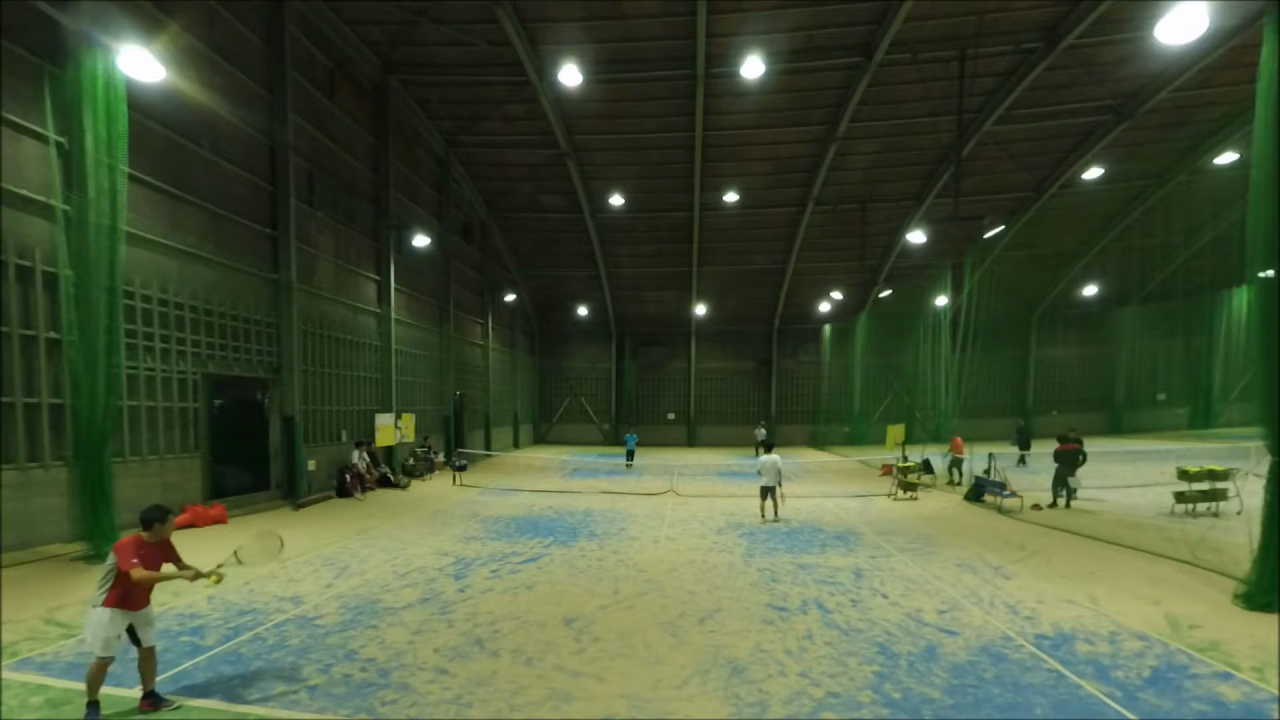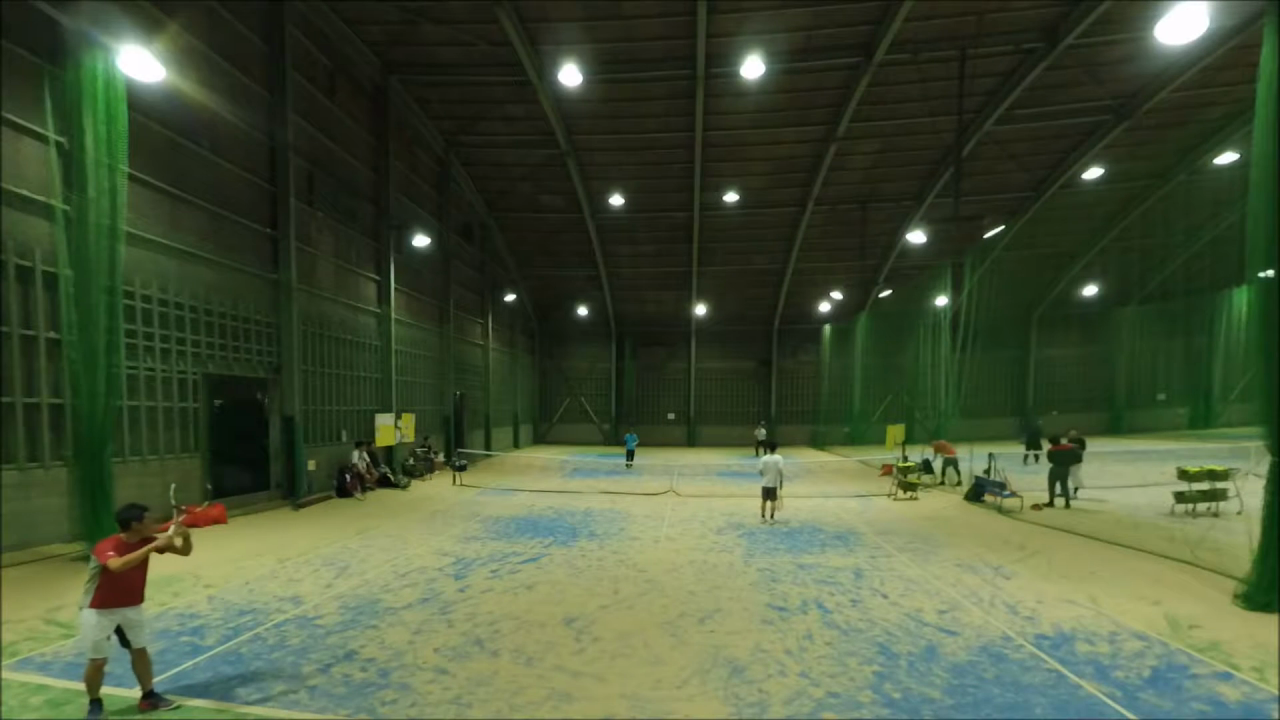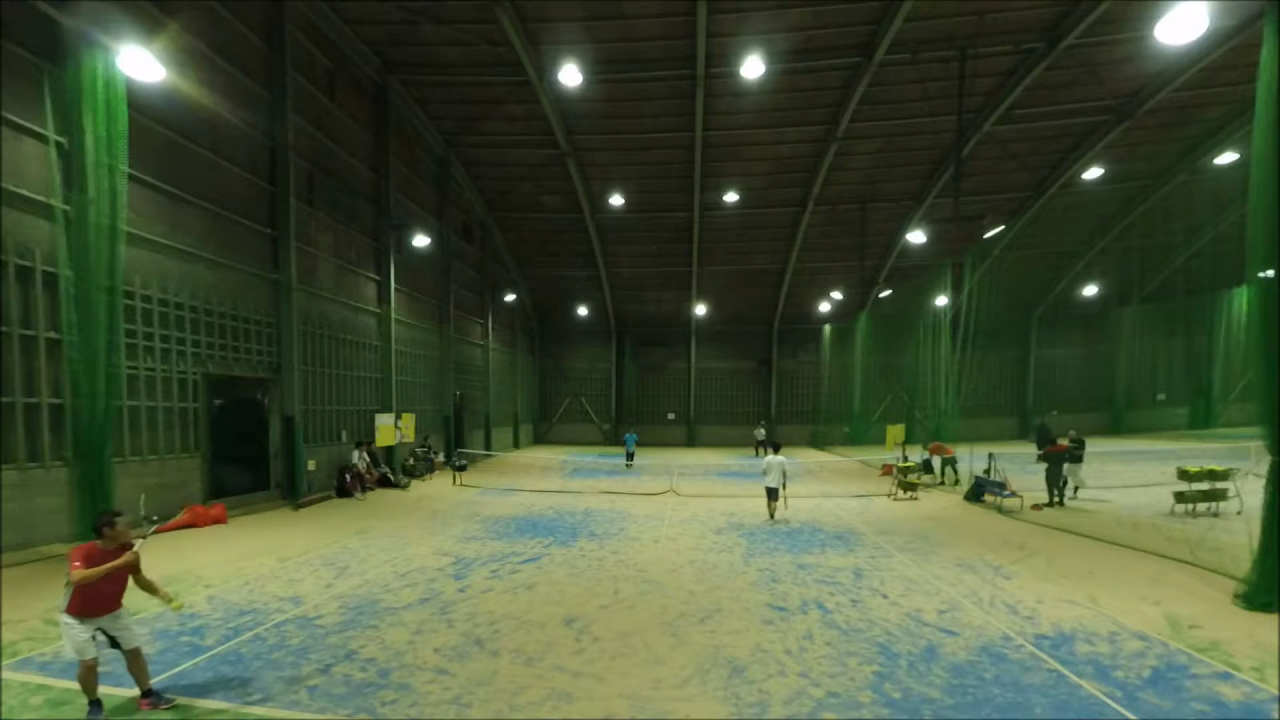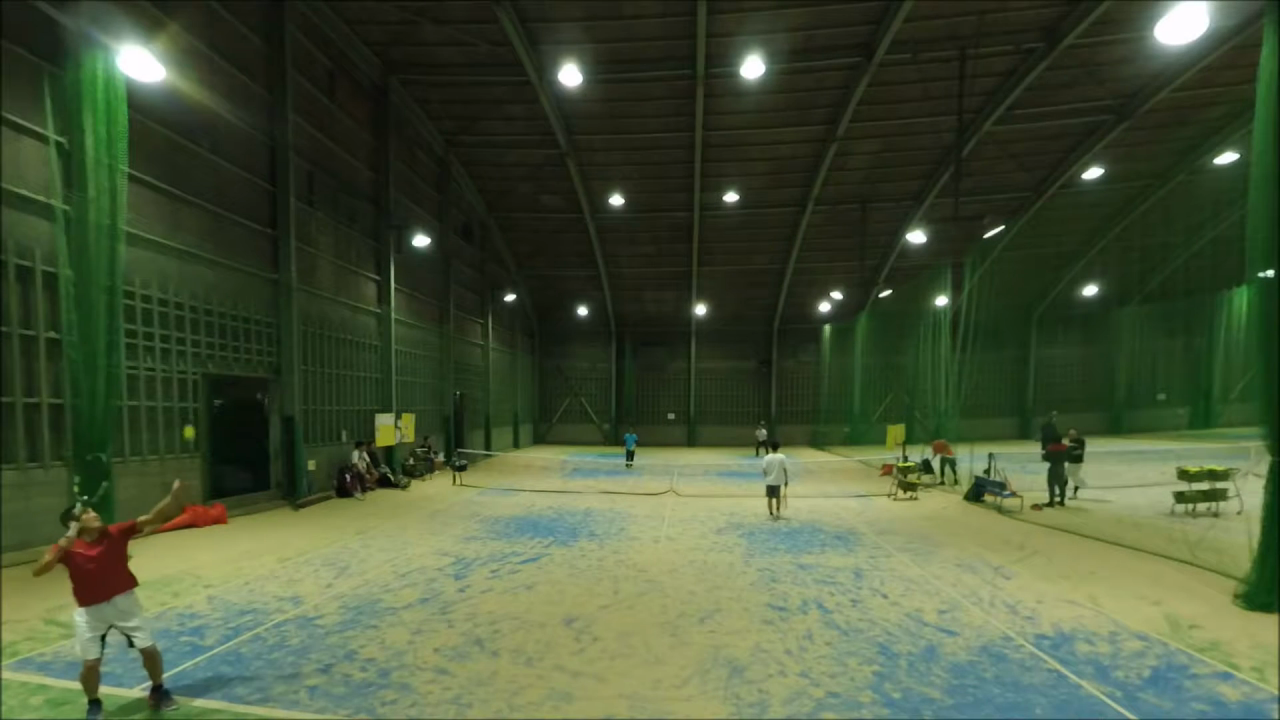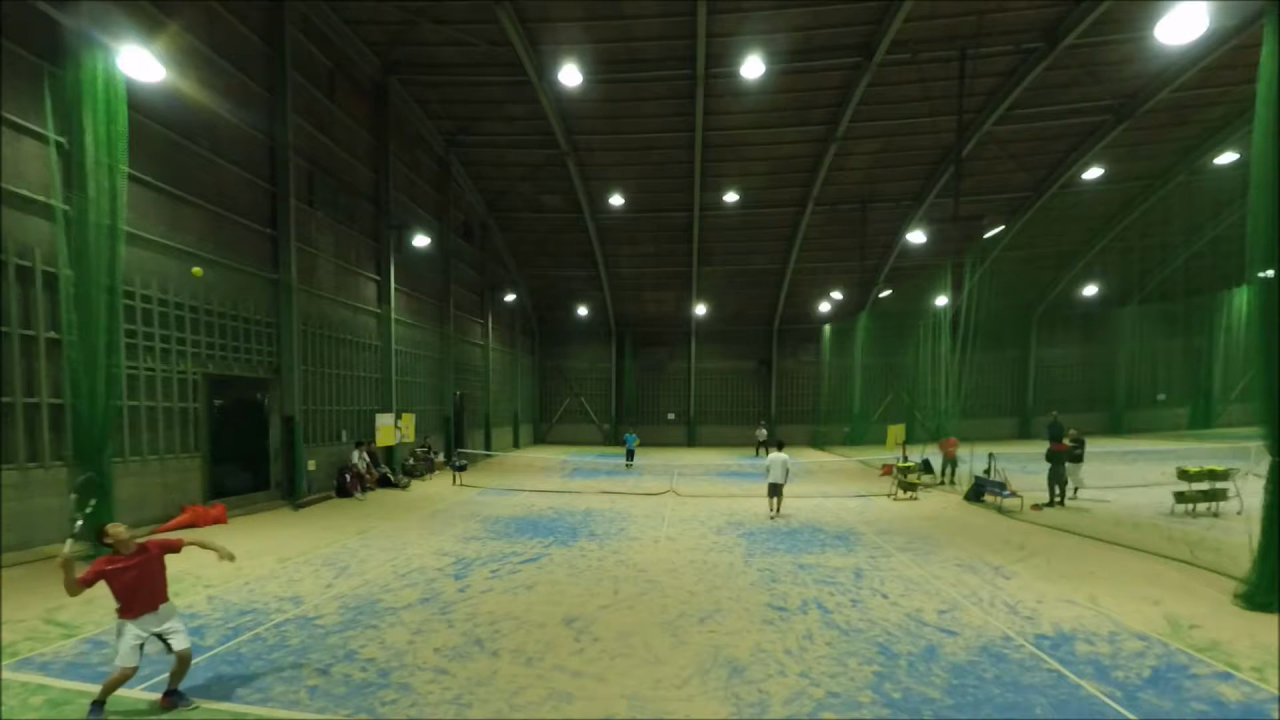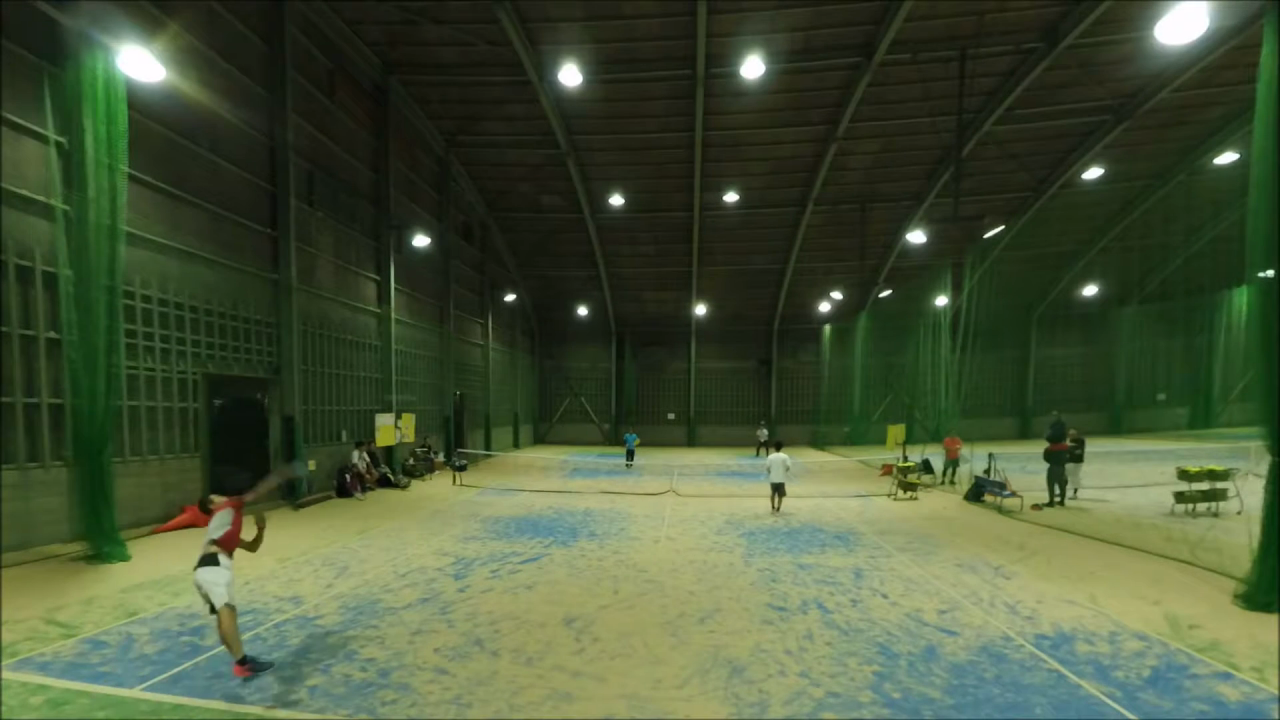
dt=0.5s
person 1, frame 1
left shoulder: (164, 545)
right shoulder: (128, 546)
left elbow: (182, 566)
right elbow: (138, 576)
left wrist: (203, 574)
right wrist: (180, 575)
left hip: (140, 607)
right hip: (110, 608)
left knee: (148, 650)
right knee: (104, 659)
left ankle: (149, 697)
person 1, frame 2
left shoulder: (147, 541)
right shoulder: (107, 546)
left elbow: (185, 551)
right elbow: (117, 566)
left wrist: (186, 537)
right wrist: (152, 547)
left hip: (131, 608)
right hip: (99, 611)
left knee: (140, 651)
right knee: (98, 661)
left ankle: (149, 696)
person 1, frame 3
left shoulder: (127, 550)
right shoulder: (81, 553)
left elbow: (141, 581)
right elbow: (76, 579)
left wrist: (162, 595)
right wrist: (117, 563)
left hip: (113, 611)
right hip: (78, 617)
left knee: (134, 651)
right knee: (89, 663)
left ankle: (148, 695)
person 1, frame 4
left shoulder: (117, 533)
right shoulder: (66, 547)
left elbow: (152, 518)
right elbow: (37, 572)
left wrist: (173, 495)
right wrist: (58, 553)
left hip: (124, 603)
right hip: (90, 611)
left knee: (150, 650)
right knee: (90, 663)
left ankle: (158, 690)
person 1, frame 5
left shoulder: (155, 547)
right shoulder: (104, 565)
left elbow: (191, 541)
right elbow: (73, 591)
left wrist: (218, 548)
right wrist: (67, 569)
left hip: (163, 613)
right hip: (133, 622)
left knee: (185, 654)
right knee: (126, 671)
left ankle: (171, 694)
right ankle: (98, 703)
person 1, frame 6
right shoulder: (229, 509)
left elbow: (252, 548)
right elbow: (255, 495)
left wrist: (261, 529)
right wrist: (279, 476)
left hip: (206, 570)
right hip: (214, 566)
left knee: (224, 616)
right knee: (227, 609)
left ankle: (240, 658)
right ankle: (241, 663)
